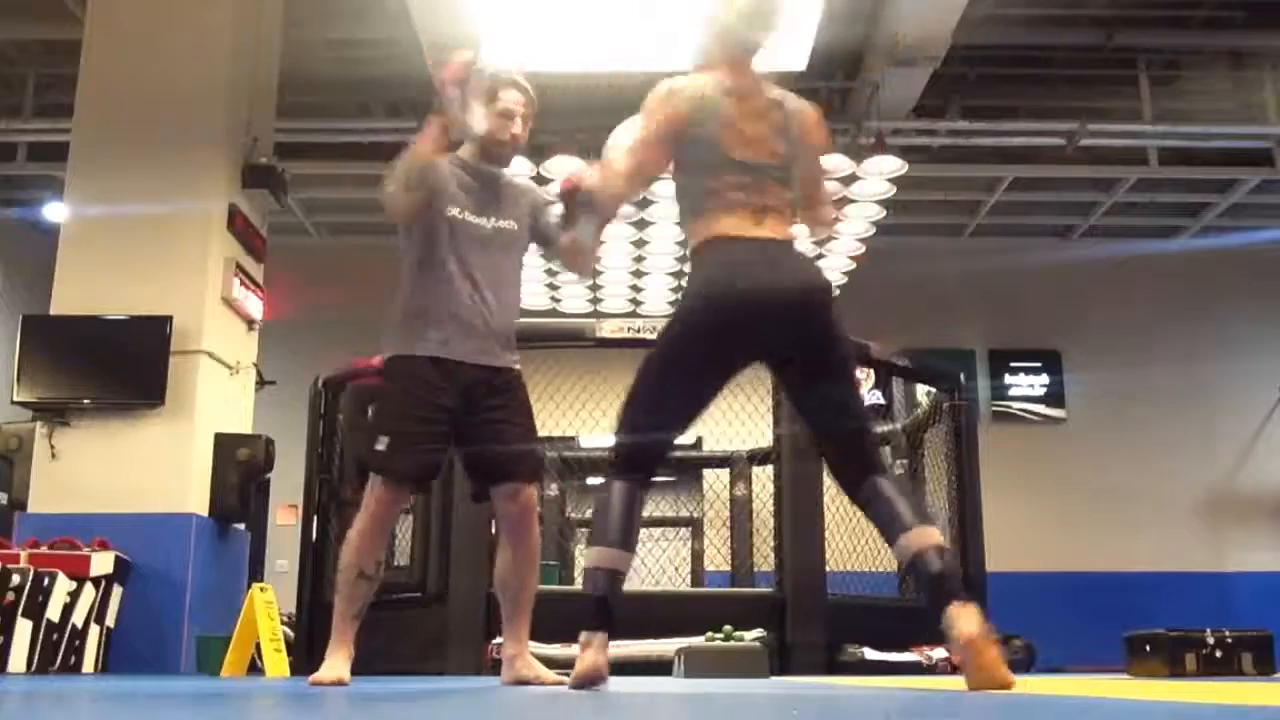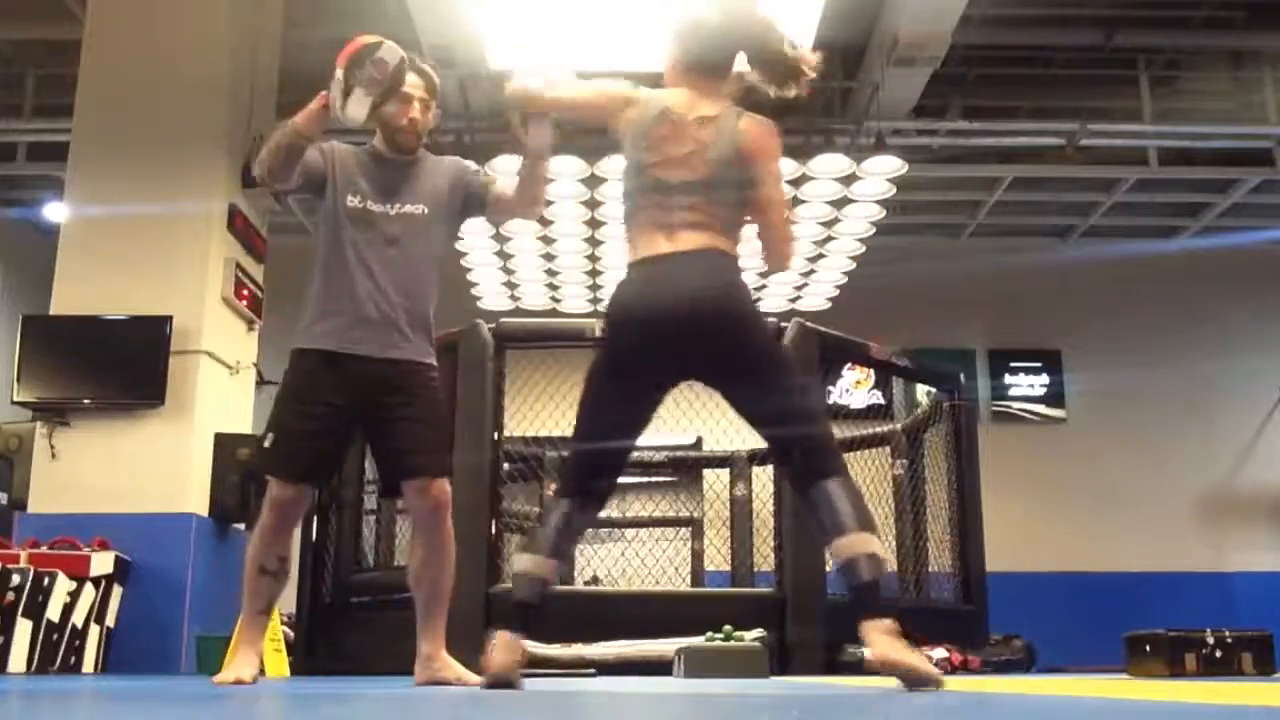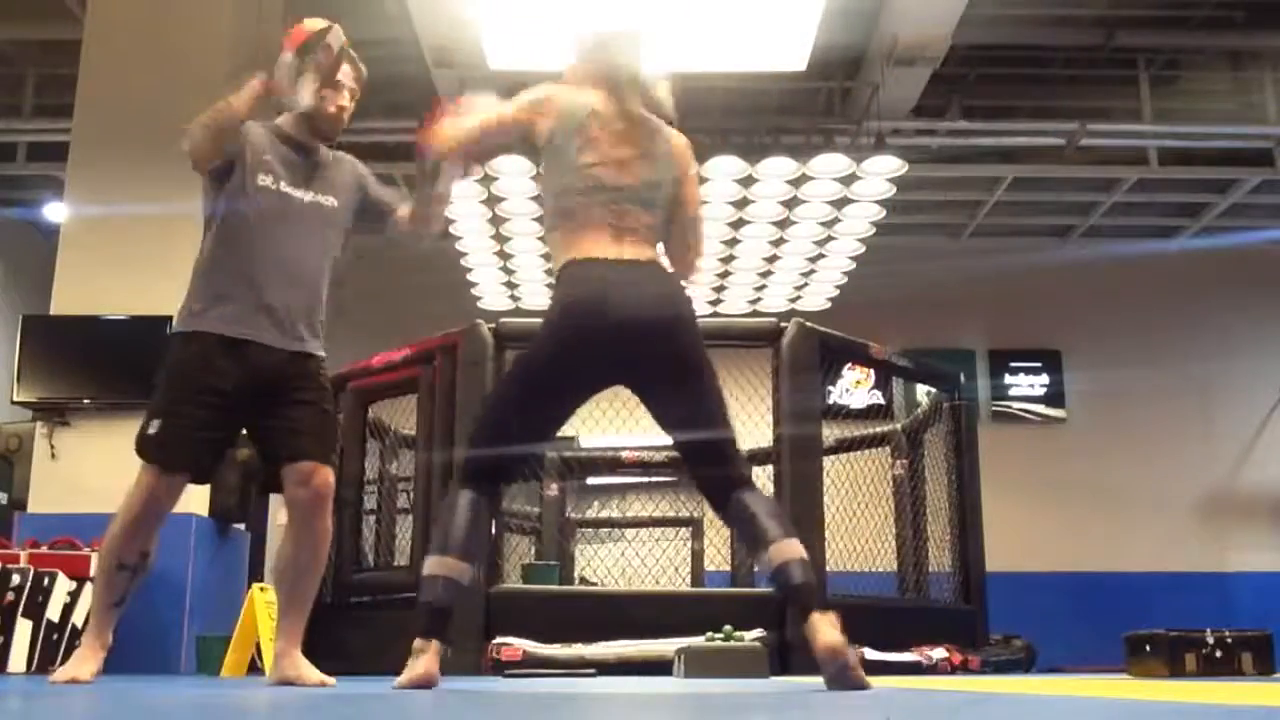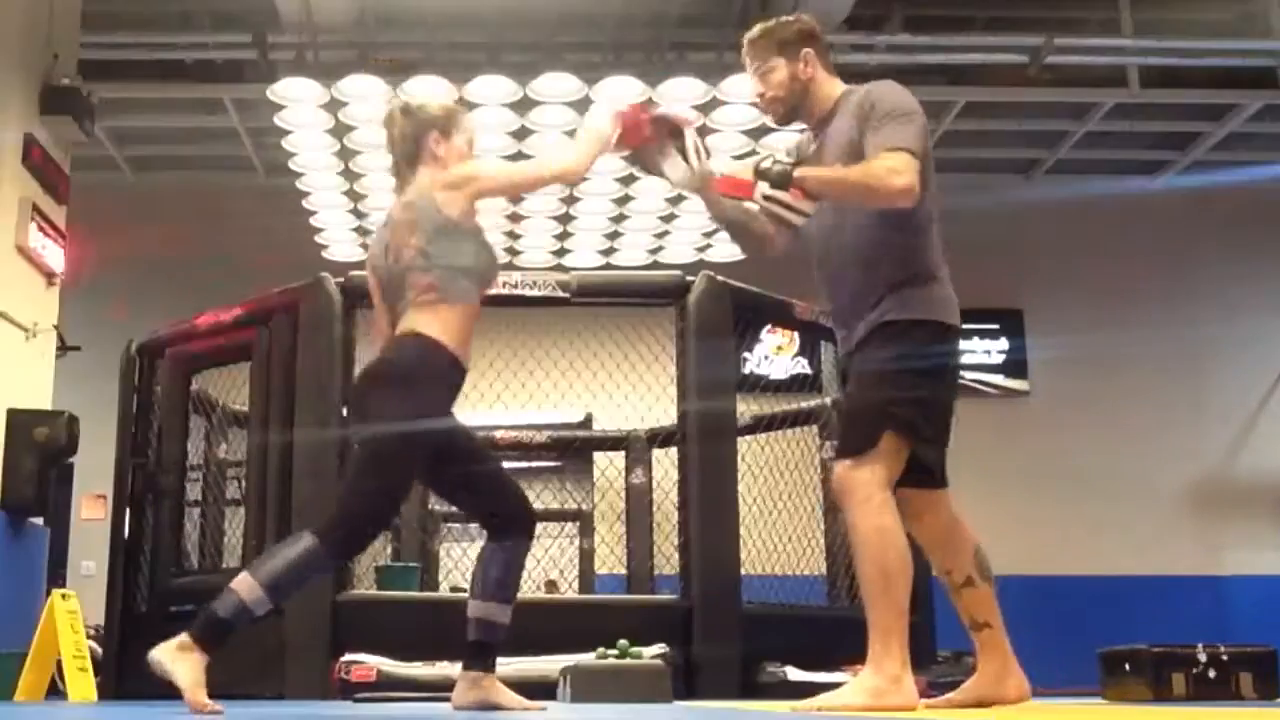
dt=0.7s
person 1, frame 1
left shoulder: (679, 94)
right shoulder: (802, 113)
left elbow: (612, 194)
left wrist: (612, 159)
left hip: (720, 294)
right hip: (796, 289)
left knee: (631, 460)
right knee: (861, 466)
left ankle: (596, 641)
right ankle: (960, 617)
person 1, frame 2
left shoulder: (634, 101)
right shoulder: (754, 132)
left elbow: (525, 91)
right elbow: (779, 253)
left wrist: (566, 91)
left hip: (641, 311)
right hip: (720, 304)
left knee: (584, 483)
right knee: (819, 466)
left ankle: (508, 640)
right ankle: (879, 629)
person 1, frame 3
left shoulder: (556, 103)
right shoulder: (672, 144)
left elbow: (447, 145)
left wrist: (474, 117)
left hip: (587, 312)
right hip: (661, 312)
left knee: (483, 468)
right knee: (728, 482)
left ankle: (428, 647)
right ankle: (820, 623)
person 1, frame 4
left shoulder: (881, 101)
right shoulder: (812, 148)
left elbow: (900, 184)
right elbow: (761, 239)
left wrist: (794, 177)
right wrist: (698, 177)
left hip: (908, 323)
right hip: (872, 338)
left knee: (860, 478)
right knee: (924, 504)
left ankle: (887, 674)
right ankle: (998, 668)
person 2, frame 1
left shoulder: (524, 200)
right shoulder: (432, 170)
left elbow: (579, 261)
right elbow: (399, 204)
right wrist: (446, 120)
left hip: (495, 368)
right hip: (422, 360)
left knee: (520, 504)
right knee: (383, 500)
left ankle: (517, 653)
right ankle: (339, 650)
person 2, frame 2
left shoulder: (450, 179)
right shoulder: (335, 159)
left elbow: (525, 212)
right elbow: (268, 170)
left wrist: (535, 148)
right wrist: (331, 99)
left hip: (406, 365)
right hip: (326, 355)
left knee: (433, 499)
right knee: (285, 498)
left ankle: (432, 653)
right ankle: (247, 648)
person 2, frame 3
left shoulder: (347, 174)
right shoulder: (248, 138)
left elbow: (415, 223)
right elbow: (199, 149)
right wrist: (270, 80)
left hip: (295, 356)
right hip: (214, 340)
left knee: (314, 488)
right knee: (155, 489)
left ankle: (287, 652)
right ankle: (94, 642)
person 2, frame 4
left shoulder: (391, 230)
right shoulder: (453, 186)
right elbow: (569, 166)
right wrist: (603, 125)
left hip: (414, 393)
right hip: (412, 384)
left knee: (513, 518)
right knee: (345, 530)
right ankle: (189, 646)
